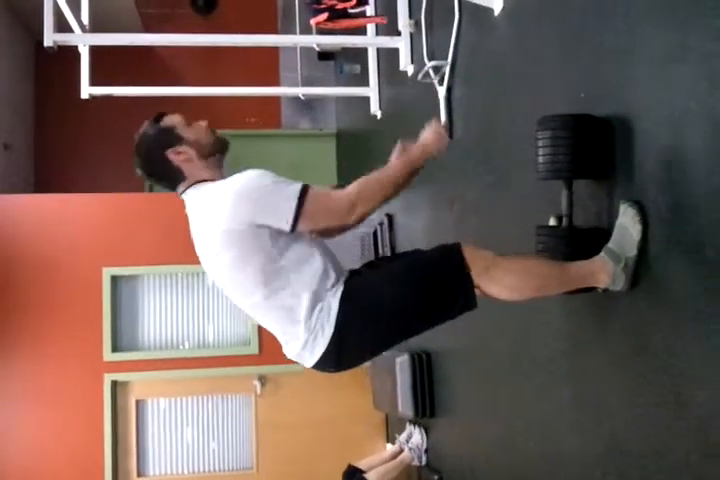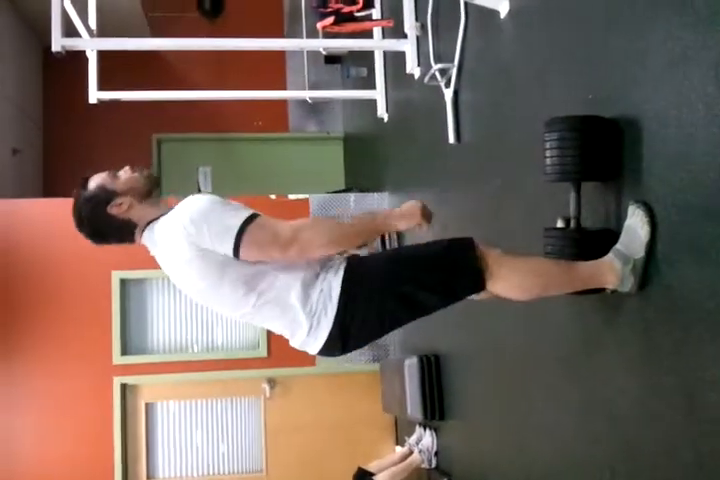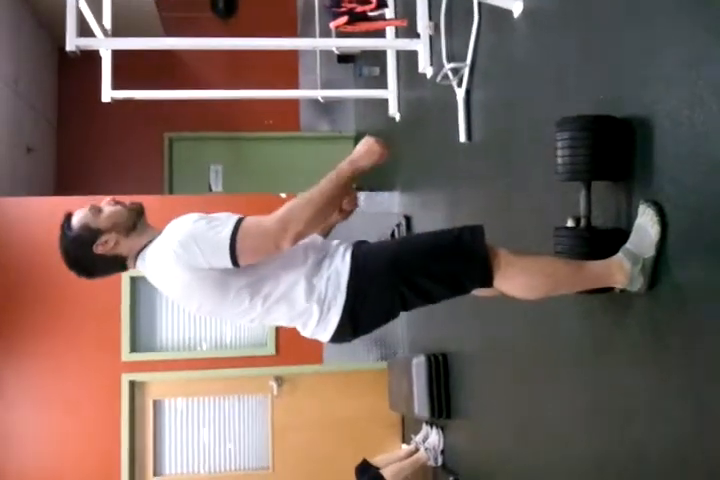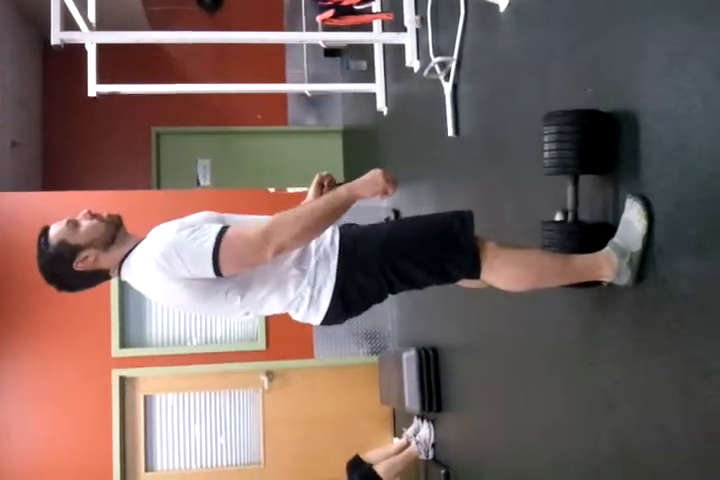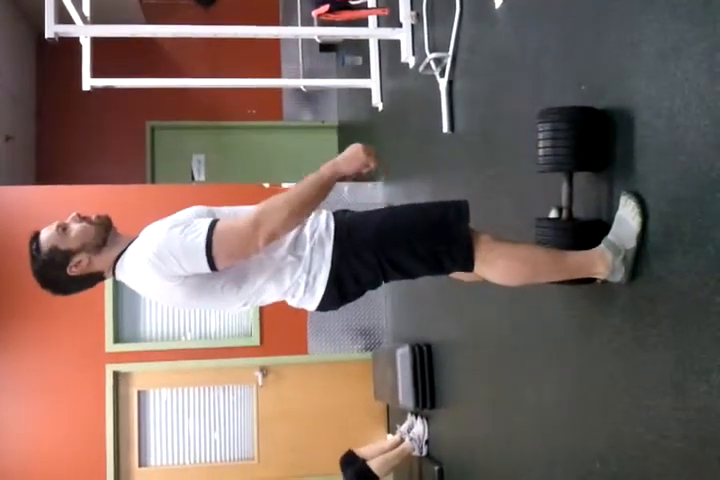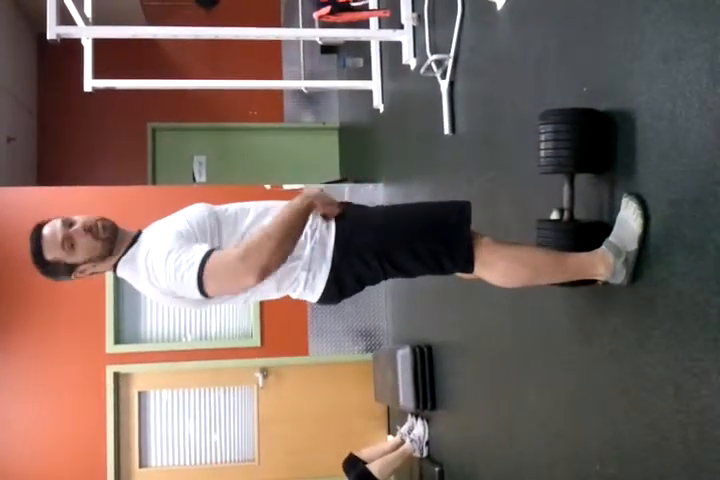
dt=0.4s
person 1, frame 1
left shoulder: (212, 209)
right shoulder: (241, 191)
left elbow: (328, 217)
right elbow: (349, 206)
left wrist: (391, 168)
right wrist: (420, 153)
left hip: (324, 326)
right hip: (334, 328)
left knee: (458, 273)
right knee: (473, 264)
left ankle: (571, 276)
right ankle: (603, 269)
person 1, frame 2
left shoulder: (170, 242)
right shoulder: (191, 215)
right elbow: (293, 242)
left wrist: (355, 232)
right wrist: (390, 217)
left hip: (324, 319)
right hip: (339, 306)
left knee: (468, 271)
right knee: (485, 262)
left ankle: (573, 277)
right ankle: (609, 270)
person 1, frame 3
left shoulder: (171, 263)
right shoulder: (180, 240)
right elbow: (282, 231)
left wrist: (328, 215)
right wrist: (353, 163)
left hip: (335, 305)
right hip: (349, 288)
left knee: (474, 266)
right knee: (492, 260)
left ankle: (574, 277)
right ankle: (619, 270)
person 1, frame 4
left shoulder: (155, 264)
right shoulder: (164, 252)
right elbow: (271, 243)
left wrist: (313, 203)
right wrist: (354, 189)
left hip: (326, 287)
right hip: (337, 268)
left knee: (461, 257)
right knee: (479, 252)
left ankle: (561, 270)
right ankle: (606, 263)
person 1, frame 5
left shoulder: (149, 260)
right shoulder: (157, 254)
right elbow: (262, 233)
left wrist: (311, 186)
right wrist: (335, 167)
left hip: (321, 252)
right hip: (331, 257)
left knee: (457, 250)
right knee: (474, 247)
left ankle: (554, 267)
right ankle: (601, 260)
person 1, frame 6
left shoulder: (155, 240)
right shoulder: (158, 269)
right elbow: (251, 267)
left wrist: (308, 207)
right wrist: (307, 199)
left hip: (326, 234)
right hip: (334, 257)
left knee: (459, 245)
right knee: (475, 250)
left ankle: (558, 269)
right ankle: (603, 262)
